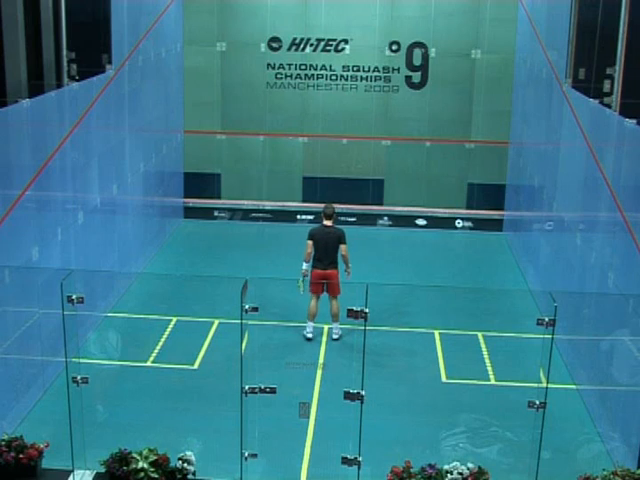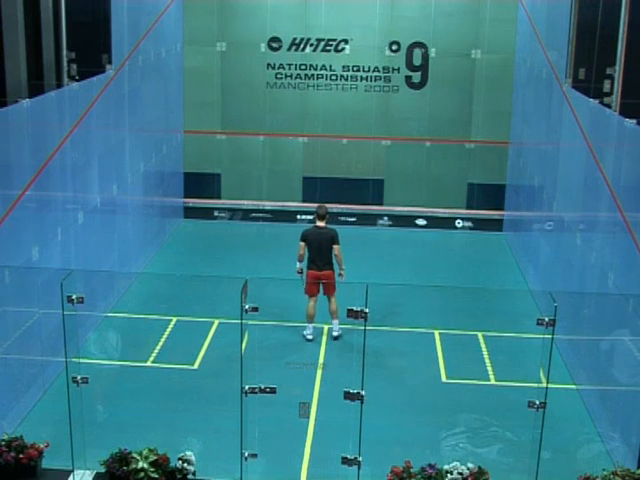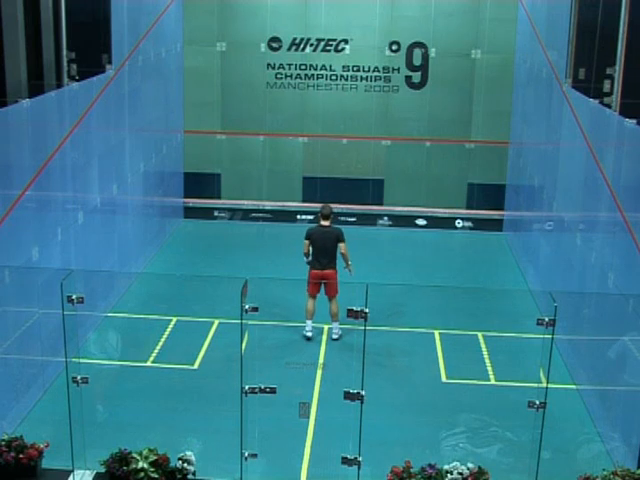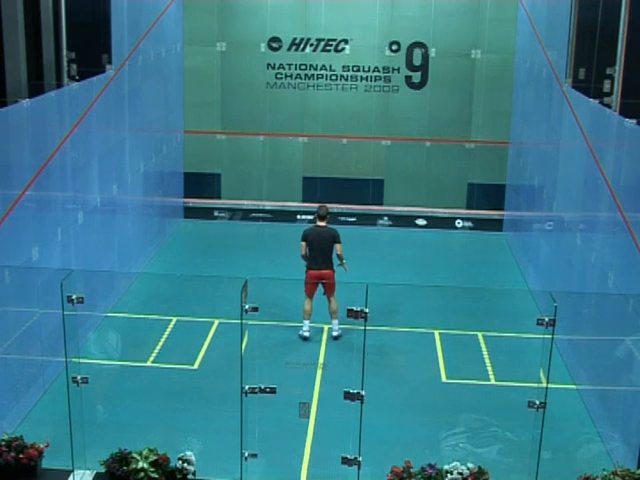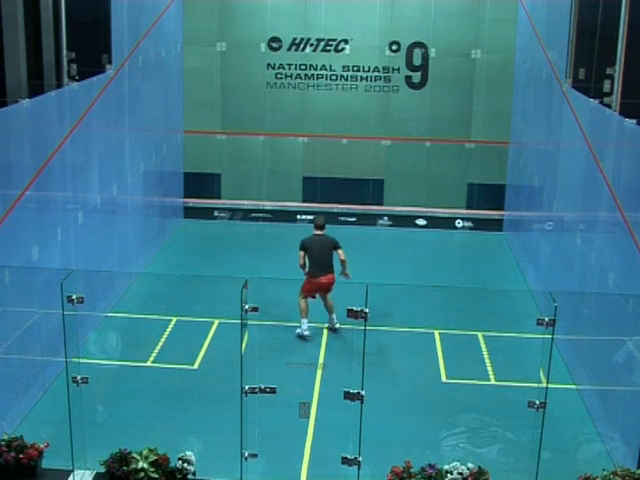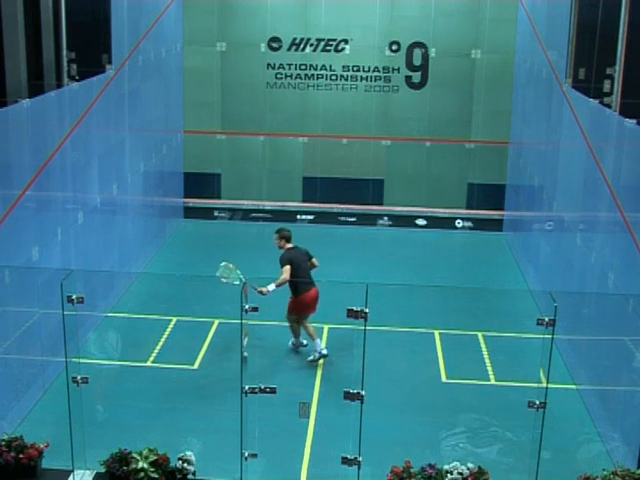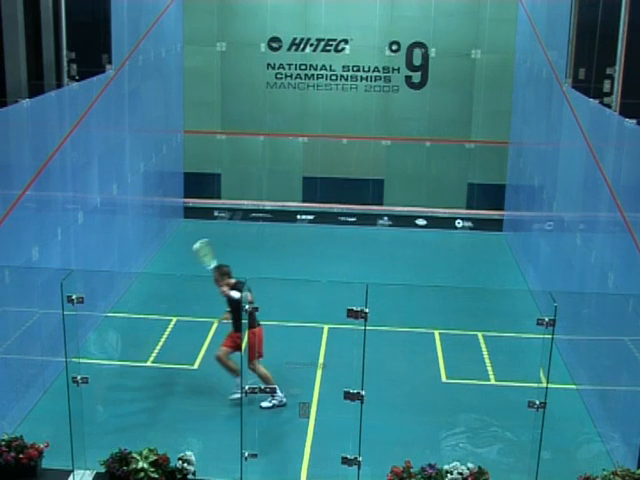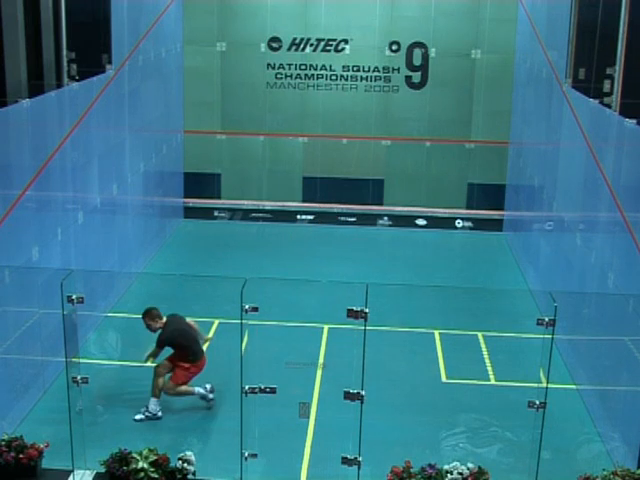
dt=0.5s
person 1, frame 1
left shoulder: (313, 231)
right shoulder: (340, 232)
left elbow: (309, 251)
right elbow: (344, 253)
left wrist: (305, 267)
right wrist: (348, 266)
left hip: (316, 270)
right hip: (332, 271)
left knee: (314, 299)
right knee: (333, 300)
left ankle: (309, 330)
right ankle: (336, 331)
person 1, frame 2
left shoulder: (306, 232)
right shoulder: (332, 233)
left elbow: (301, 253)
right elbow: (337, 253)
left wrist: (299, 266)
right wrist: (341, 269)
left hip: (312, 271)
right hip: (328, 271)
left knee: (312, 301)
right knee: (332, 298)
left ankle: (309, 331)
right ankle: (335, 329)
person 1, frame 3
left shoulder: (311, 231)
right shoulder: (337, 231)
left elbow: (305, 251)
right elbow: (343, 251)
left wrist: (308, 259)
right wrist: (348, 264)
left hip: (314, 270)
right hip: (330, 271)
left knee: (311, 299)
right knee: (332, 300)
left ankle: (308, 329)
right ankle: (335, 331)
person 1, frame 4
left shoulder: (307, 232)
right shoulder: (333, 232)
left elbow: (303, 253)
right elbow: (339, 252)
right wrist: (343, 262)
left hip: (312, 271)
right hip: (328, 271)
left knee: (308, 299)
right knee: (331, 298)
left ankle: (306, 330)
right ankle: (335, 329)
person 1, frame 5
left shoulder: (305, 241)
right shoulder: (332, 240)
left elbow: (301, 263)
right elbow: (342, 258)
left wrist: (306, 271)
right wrist: (345, 270)
left hip: (314, 278)
right hip: (329, 277)
left knee: (302, 297)
right knee: (324, 296)
left ankle: (304, 328)
right ankle: (333, 322)
person 1, frame 6
left shoulder: (285, 256)
right shoulder: (302, 251)
left elbow: (286, 278)
right elbow: (315, 264)
left wrist: (269, 288)
left hip: (300, 295)
right hip: (312, 291)
left knee: (293, 319)
right knee: (302, 322)
left ankle: (298, 341)
right ankle: (320, 349)
person 1, frame 7
left shoulder: (240, 286)
right shoulder: (231, 289)
left elbow: (248, 299)
left wrist: (231, 294)
right wrist: (230, 314)
left hip: (252, 331)
right hip: (237, 332)
left knee: (254, 365)
right knee: (220, 356)
left ankle: (278, 396)
right ankle: (242, 387)
person 1, frame 8
left shoulder: (165, 335)
right shoulder: (174, 317)
left elbow: (154, 354)
right elbow: (191, 324)
left wrist: (147, 358)
right wrist: (201, 336)
left hip: (193, 363)
right hip: (186, 355)
left knee: (169, 389)
right knee: (159, 370)
left ankle: (202, 391)
right ankle: (153, 410)
